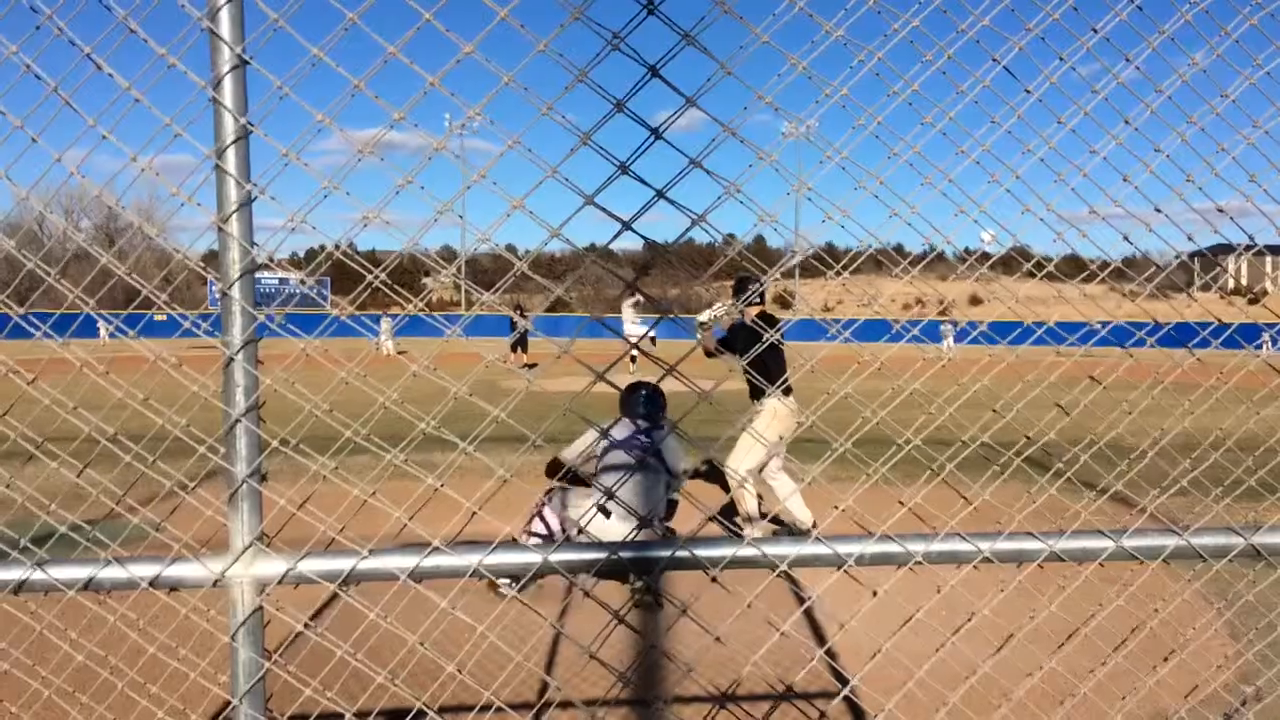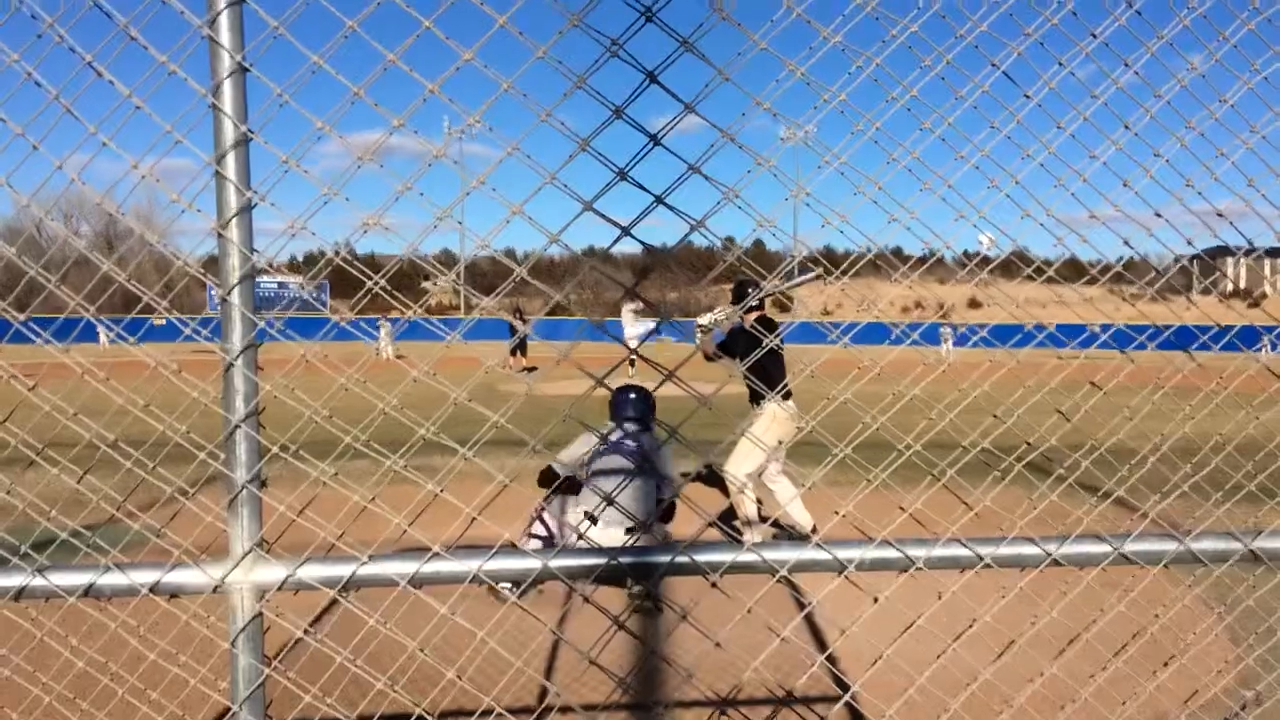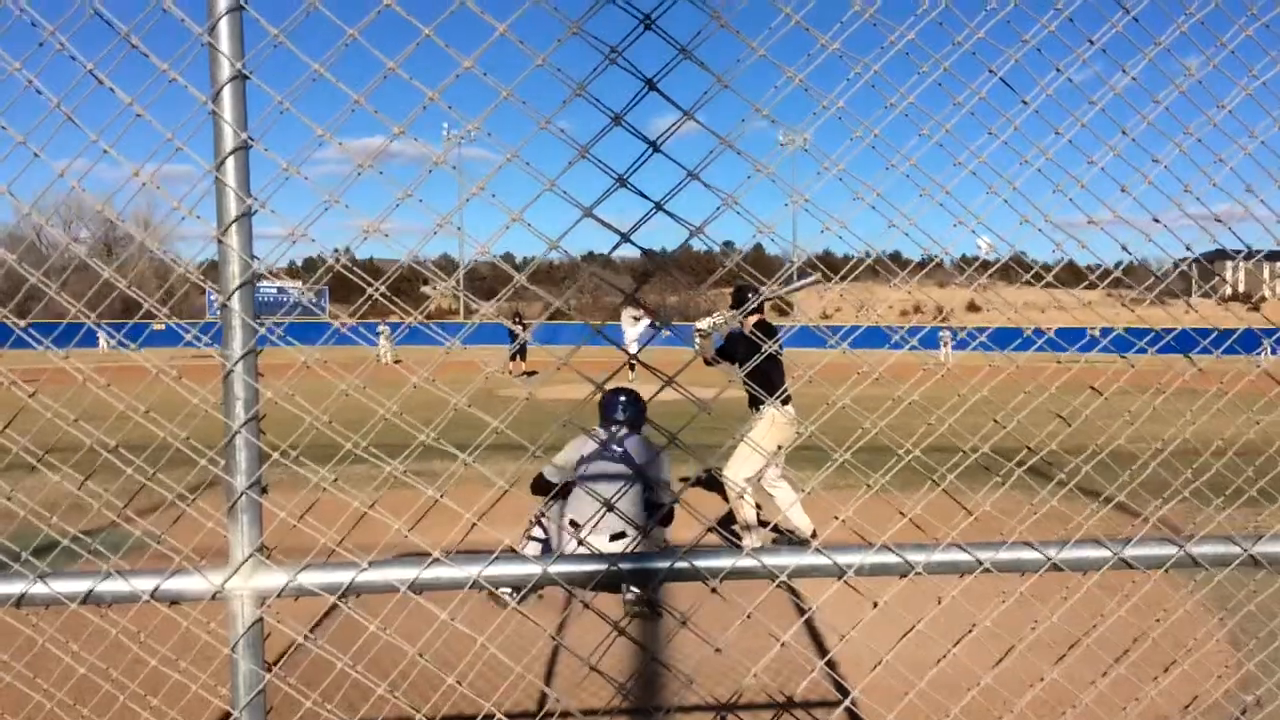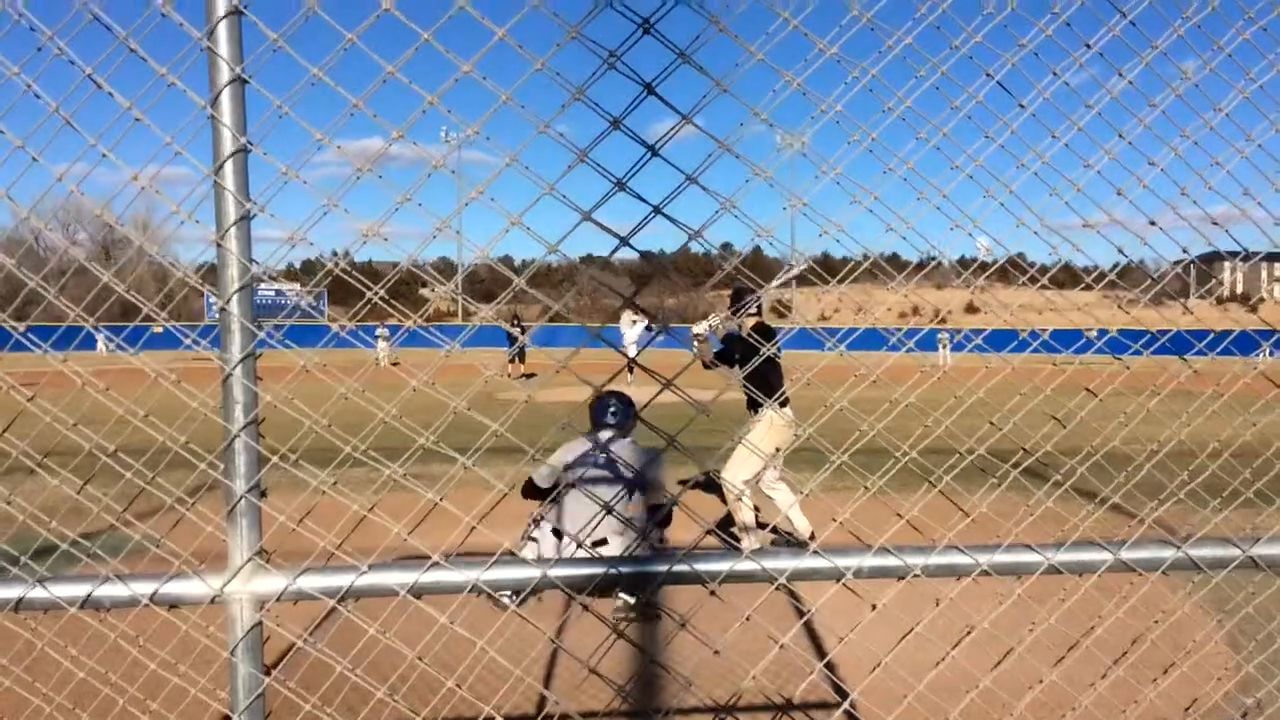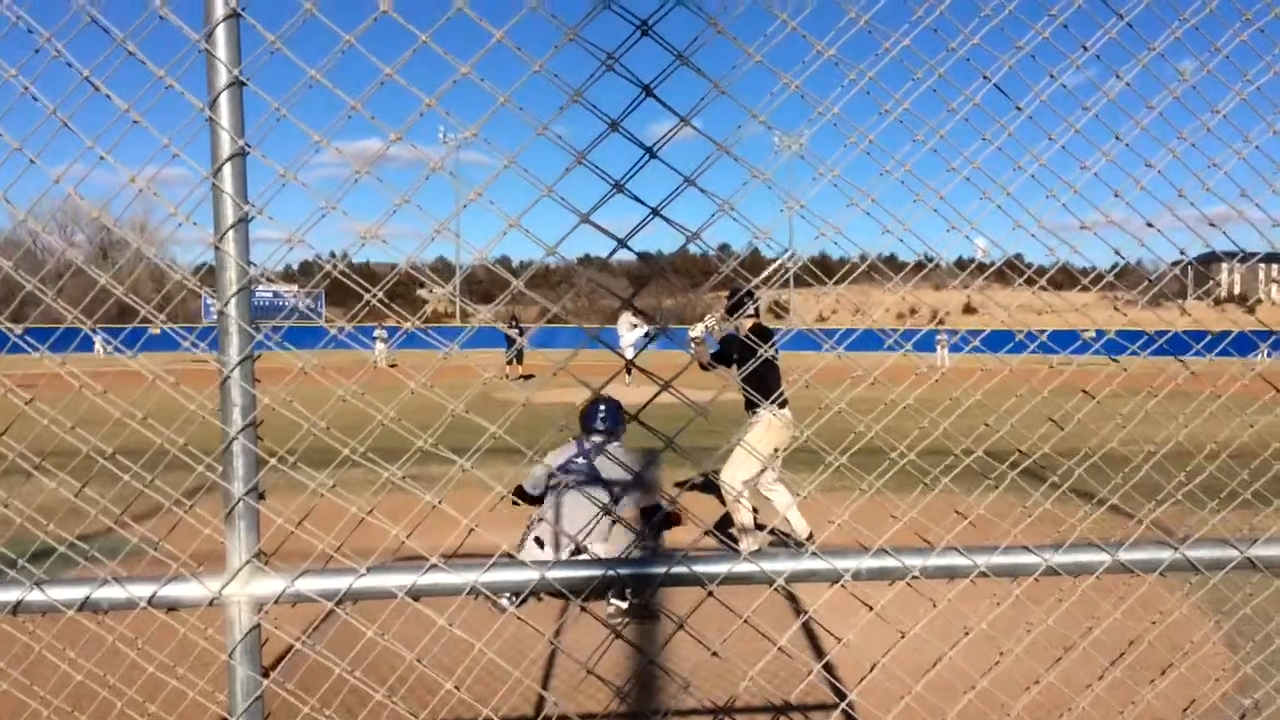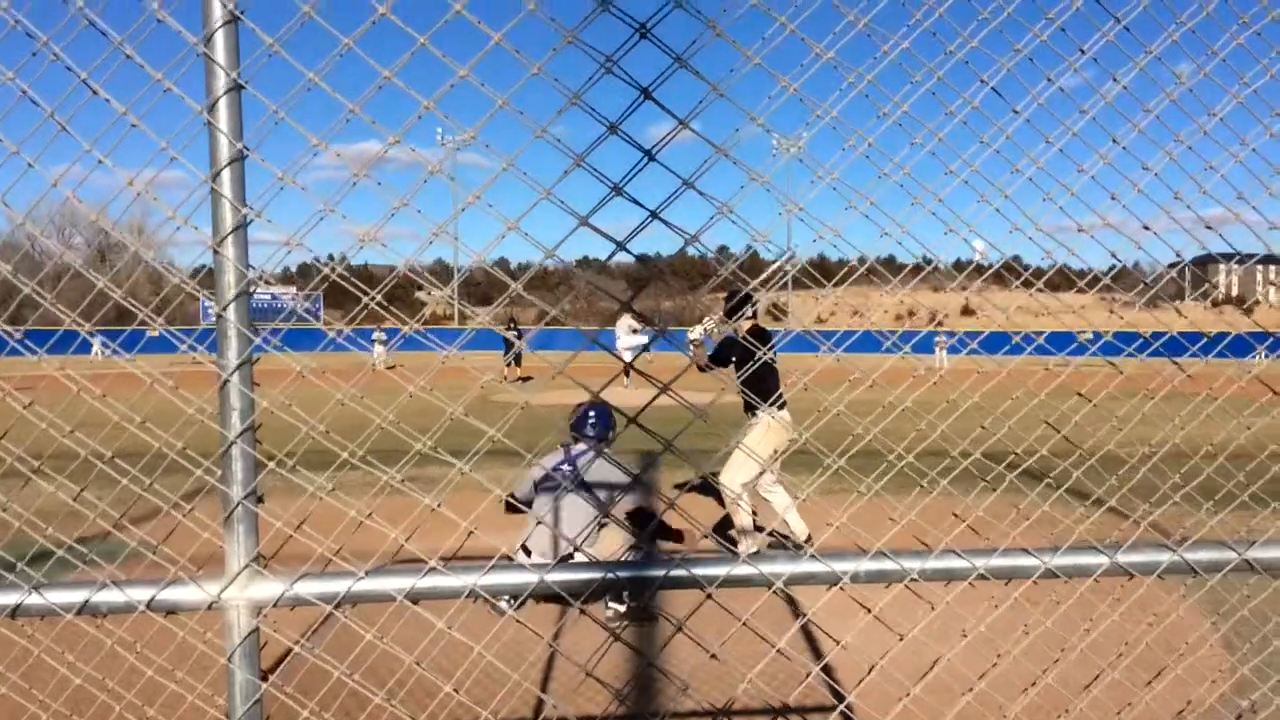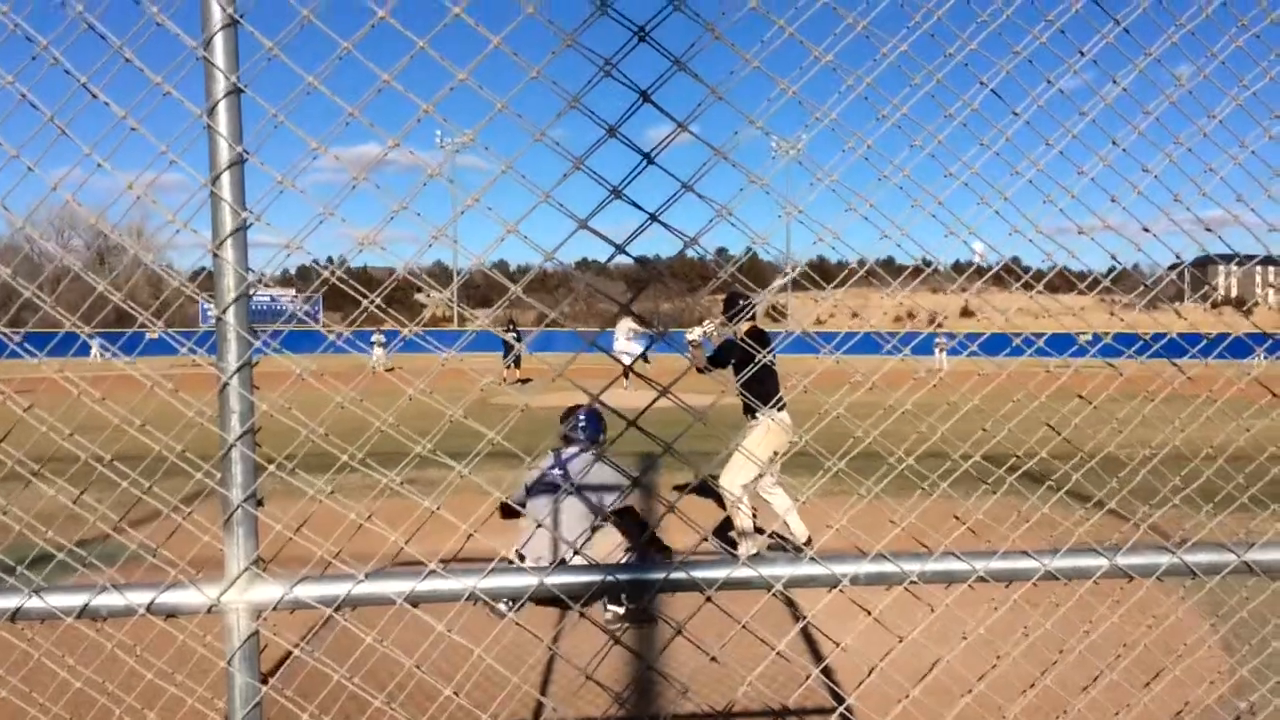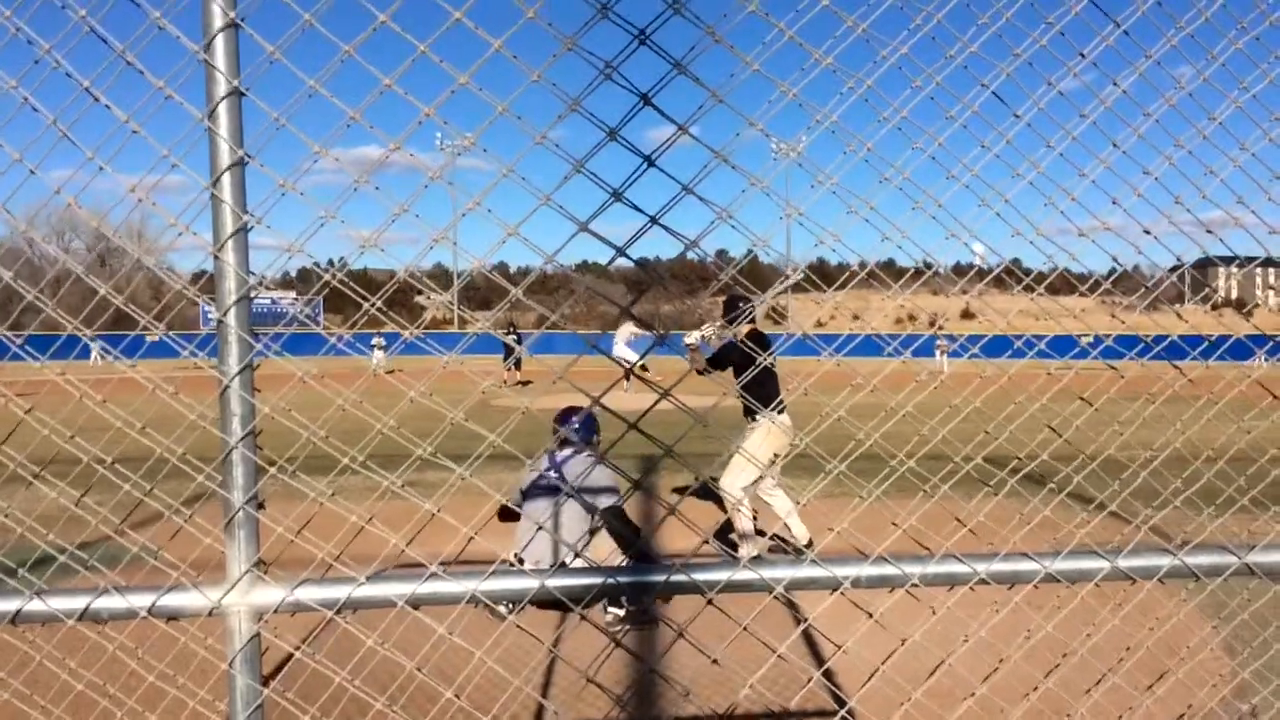
dt=0.1s
person 1, frame 1
left shoulder: (768, 323)
right shoulder: (746, 329)
left elbow: (740, 339)
right elbow: (713, 350)
left wrist: (726, 321)
right wrist: (705, 328)
left hip: (776, 408)
right hip: (768, 408)
left knee: (737, 466)
right knee: (771, 469)
left ankle: (754, 533)
right ankle: (805, 523)
person 1, frame 2
left shoulder: (767, 327)
right shoulder: (745, 333)
left elbow: (741, 343)
right elbow: (712, 353)
left wrist: (726, 326)
right wrist: (705, 332)
left hip: (775, 412)
right hip: (768, 411)
left knee: (736, 471)
right knee: (771, 472)
left ankle: (753, 538)
right ankle: (804, 527)
person 1, frame 3
left shoulder: (766, 332)
right shoulder: (745, 338)
left elbow: (737, 349)
right elbow: (712, 358)
left wrist: (724, 330)
right wrist: (704, 336)
left hip: (774, 417)
right hip: (768, 416)
left knee: (734, 474)
right knee: (770, 477)
left ankle: (753, 542)
right ankle: (805, 532)
person 1, frame 4
left shoulder: (764, 334)
right shoulder: (743, 340)
left elbow: (737, 350)
right elbow: (711, 361)
left wrist: (720, 331)
right wrist: (702, 339)
left hip: (773, 419)
right hip: (767, 418)
left knee: (732, 477)
right knee: (769, 479)
left ankle: (751, 544)
right ankle: (803, 533)
person 1, frame 5
left shoulder: (762, 334)
right shoulder: (742, 340)
left elbow: (731, 352)
right elbow: (709, 363)
left wrist: (712, 332)
right wrist: (699, 341)
left hip: (771, 419)
right hip: (765, 419)
left knee: (731, 477)
right knee: (767, 480)
left ankle: (750, 544)
right ankle: (802, 534)
person 1, frame 6
left shoulder: (759, 336)
right shoulder: (741, 342)
left elbow: (727, 354)
right elbow: (707, 364)
left wrist: (709, 334)
right wrist: (697, 343)
left hip: (770, 421)
right hip: (764, 420)
left knee: (731, 480)
right knee: (767, 482)
left ankle: (748, 546)
right ankle: (801, 536)
person 1, frame 7
left shoulder: (757, 338)
right shoulder: (742, 343)
left elbow: (717, 360)
right elbow: (706, 365)
left wrist: (706, 338)
right wrist: (696, 345)
left hip: (770, 423)
right hip: (765, 422)
left knee: (731, 481)
right knee: (766, 483)
left ankle: (749, 548)
right ankle: (801, 538)
person 1, frame 8
left shoulder: (756, 340)
right shoulder: (743, 345)
left elbow: (714, 363)
right elbow: (705, 367)
left wrist: (703, 341)
right wrist: (694, 348)
left hip: (770, 425)
right hip: (765, 424)
left knee: (731, 484)
right knee: (767, 485)
left ankle: (749, 550)
right ankle: (802, 540)
person 2, frame 1
left shoulder: (603, 431)
right shoulder: (673, 447)
left elbow: (553, 470)
right elbow: (668, 510)
left hip: (593, 529)
right hip: (639, 540)
left knee: (552, 502)
right knee: (659, 526)
left ankle: (514, 578)
person 2, frame 2
left shoulder: (594, 437)
right shoulder: (661, 450)
left elbow: (546, 479)
right elbow: (666, 513)
left hip: (585, 536)
right hip: (633, 545)
left knee: (552, 505)
right knee: (658, 530)
left ankle: (514, 582)
right ankle: (642, 584)
person 2, frame 3
left shoulder: (583, 443)
right shoulder: (651, 452)
left elbow: (538, 487)
right elbow: (664, 516)
left hip: (571, 546)
right hip: (620, 549)
left knee: (549, 513)
right knee: (655, 530)
left ankle: (513, 588)
right ankle: (636, 592)
person 2, frame 4
left shoulder: (574, 447)
right shoulder: (643, 456)
left elbow: (530, 491)
right elbow: (661, 518)
left hip: (559, 552)
right hip: (607, 555)
left knee: (546, 514)
right knee: (652, 531)
left ankle: (512, 591)
right ankle: (628, 596)
person 2, frame 5
left shoulder: (560, 454)
right shoulder: (628, 461)
left elbow: (519, 498)
right elbow: (652, 516)
right wrist: (674, 518)
left hip: (541, 561)
right hip: (587, 561)
right knee: (646, 528)
left ankle: (511, 592)
right ankle: (620, 601)
person 2, frame 6
left shoulder: (548, 461)
right shoulder: (613, 467)
left elbow: (511, 504)
right elbow: (640, 519)
right wrist: (679, 535)
left hip: (532, 566)
right knee: (639, 530)
left ankle: (510, 594)
right ankle: (619, 604)
person 2, frame 7
left shoulder: (542, 465)
right shoulder: (604, 468)
left elbow: (506, 510)
right elbow: (627, 520)
right wrist: (665, 552)
right knee: (636, 534)
right ankle: (619, 607)
person 2, frame 8
left shoulder: (538, 468)
right shoulder: (599, 469)
left elbow: (505, 513)
right elbow: (618, 522)
right wrist: (650, 565)
right knee: (627, 536)
left ankle: (508, 599)
right ankle: (619, 609)
